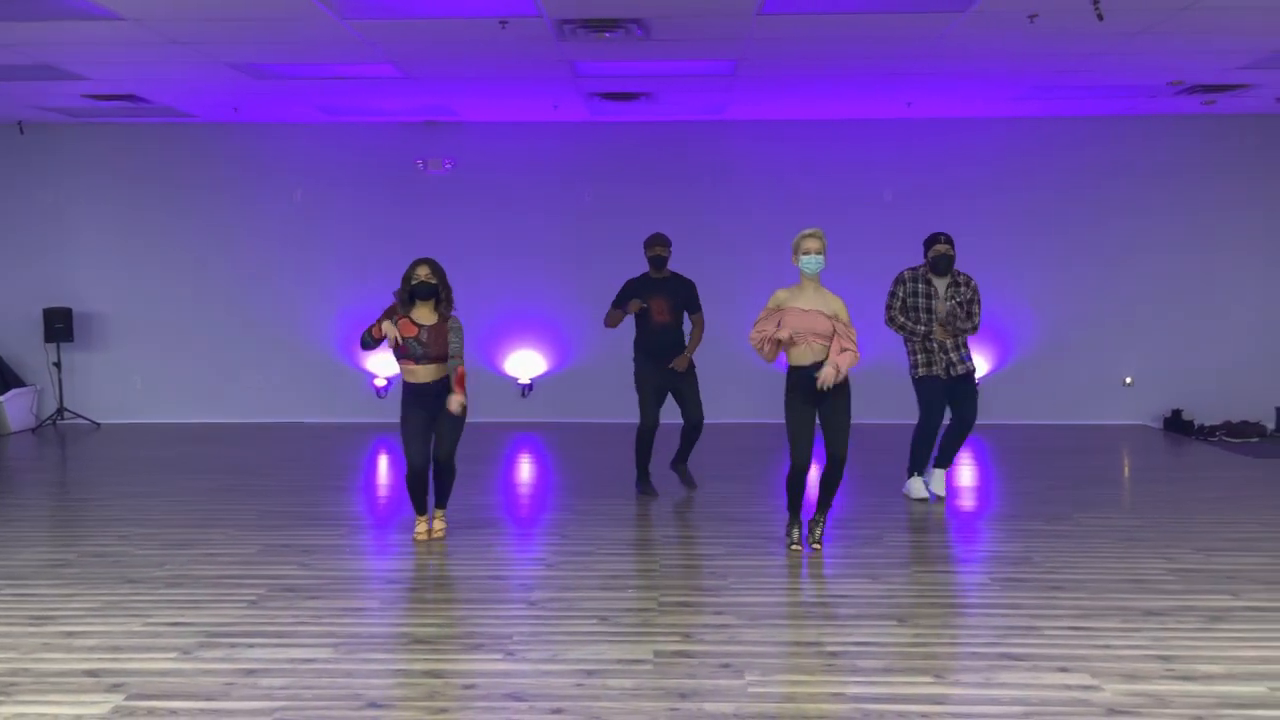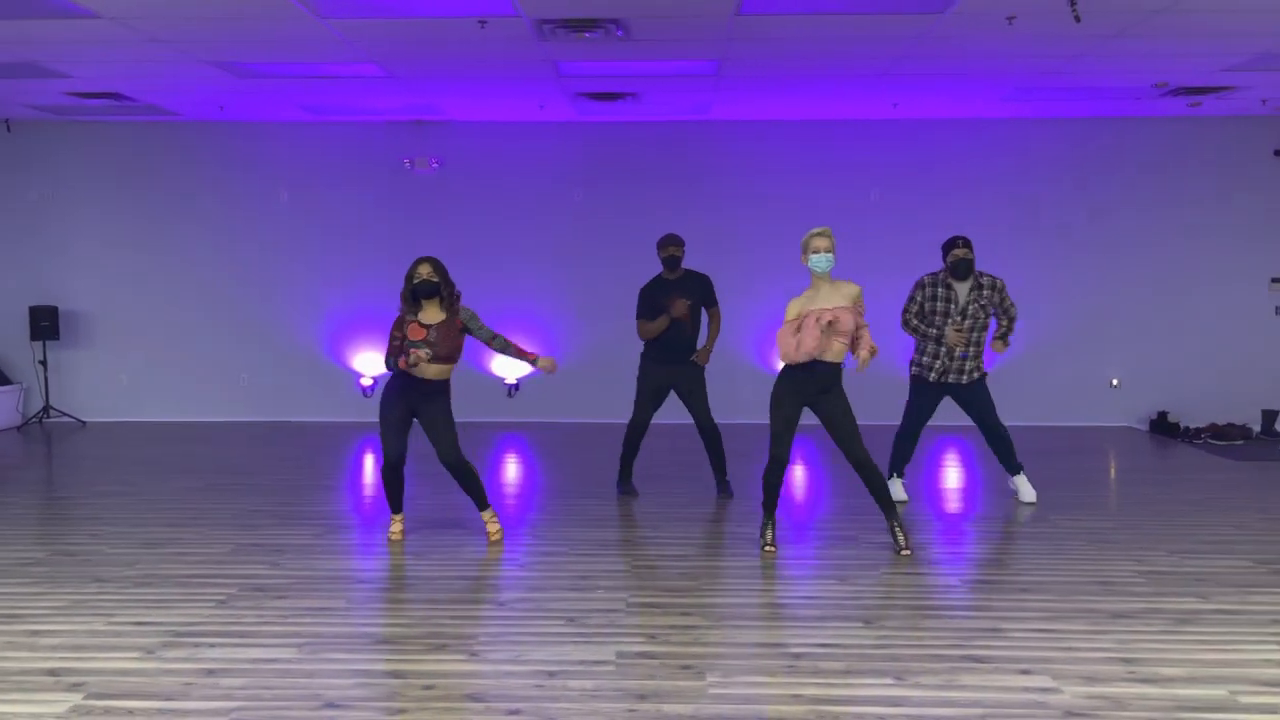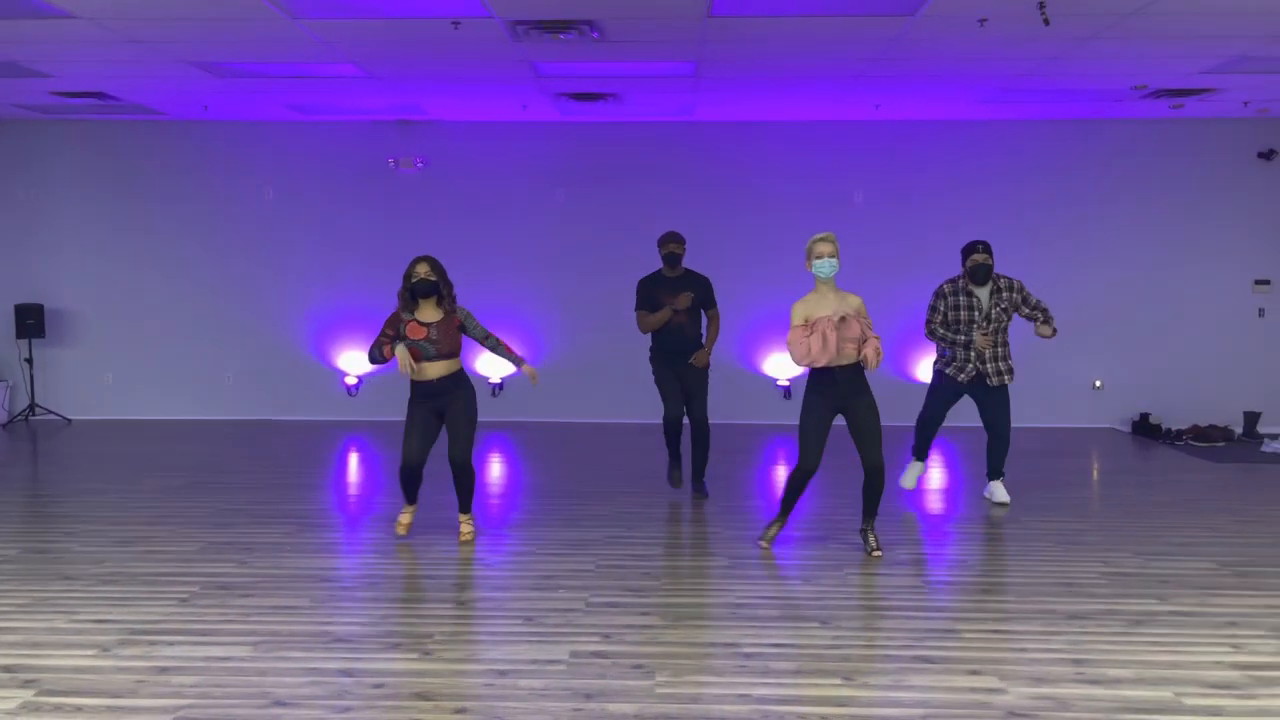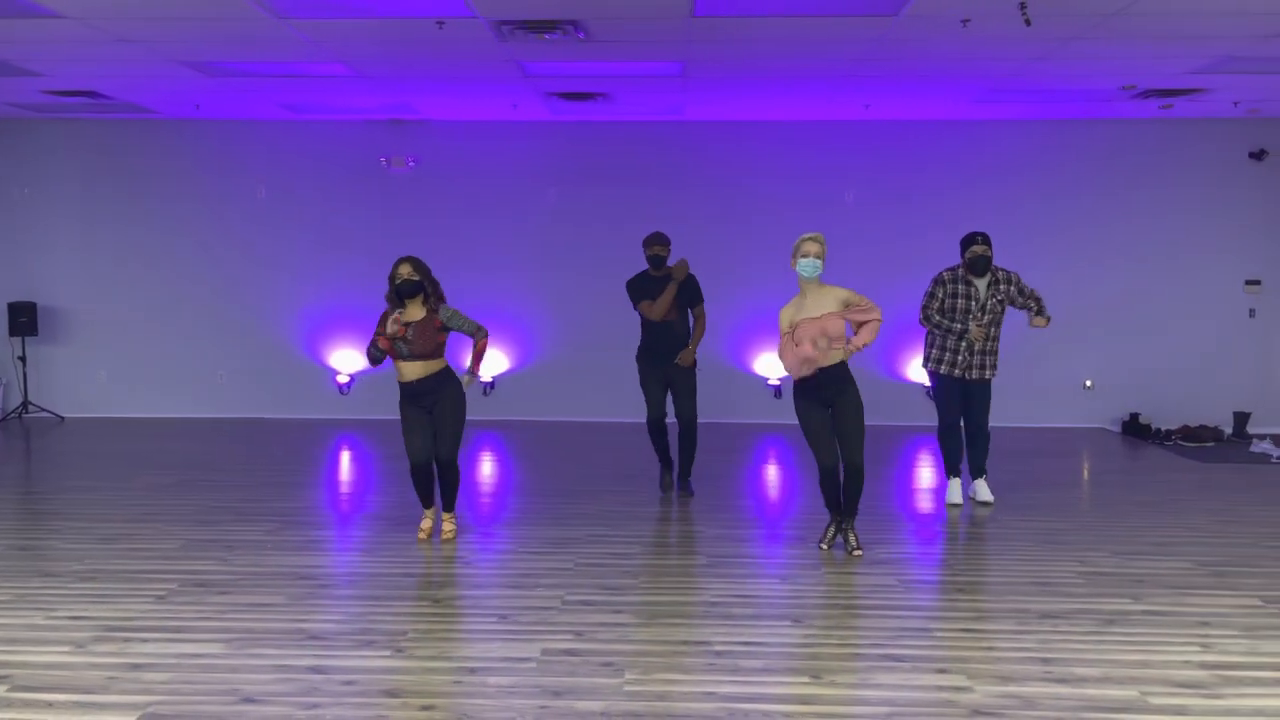
dt=0.3s
person 1, frame 1
left shoulder: (834, 303)
right shoulder: (780, 297)
left elbow: (849, 349)
right elbow: (757, 338)
left wrist: (835, 369)
right wrist: (775, 338)
left hip: (829, 385)
right hip: (797, 385)
left knee: (837, 456)
right knee: (801, 461)
left ankle: (819, 519)
right ankle: (793, 521)
person 1, frame 2
left shoulder: (852, 292)
right shoulder: (798, 304)
left elbow: (859, 329)
right elbow: (788, 352)
left wrist: (865, 349)
right wrist: (818, 327)
left hip: (829, 386)
right hip: (793, 382)
left knee: (860, 457)
right knee: (777, 458)
left ankle: (892, 520)
right ankle: (768, 521)
person 1, frame 3
left shoulder: (854, 302)
right shoulder: (802, 307)
left elbow: (868, 336)
right elbow: (803, 354)
left wrist: (872, 353)
right wrist: (830, 326)
left hip: (856, 387)
right hip: (821, 388)
left knee: (874, 463)
right knee: (807, 464)
left ankle: (868, 526)
right ankle: (781, 518)
person 1, frame 4
left shoulder: (840, 297)
right shoulder: (788, 312)
left elbow: (872, 317)
right elbow: (790, 363)
left wrist: (857, 343)
right wrist: (808, 348)
left hip: (842, 385)
right hip: (808, 392)
left knee: (854, 462)
right knee: (827, 463)
left ankle: (848, 525)
right ankle: (834, 519)
person 2, frame 1
left shoulder: (450, 323)
right shoulder: (397, 313)
left elbow: (456, 363)
right elbow: (366, 342)
left wrist: (457, 393)
right wrist: (383, 326)
left hip: (446, 396)
right hip: (414, 400)
left knee: (444, 460)
right knee: (418, 465)
left ankle: (439, 514)
right ankle: (422, 518)
person 2, frame 2
left shoulder: (459, 315)
right shoulder: (405, 320)
left elbow: (495, 341)
right elbow: (390, 362)
left wrist: (534, 359)
right wrist: (412, 357)
left hip: (436, 397)
right hip: (399, 393)
left knee: (451, 458)
right knee: (393, 459)
left ankle: (488, 514)
right ankle: (397, 517)
person 2, frame 3
left shoulder: (456, 314)
right shoulder: (400, 319)
left elbow: (488, 339)
right elbow: (374, 355)
left wrist: (520, 362)
right wrist: (394, 349)
left hip: (458, 393)
right hip: (422, 398)
left knee: (459, 458)
right knee: (411, 461)
left ankle: (466, 517)
right ankle: (408, 506)
person 2, frame 4
left shoulder: (440, 314)
right shoulder: (389, 316)
left elbow: (481, 333)
right elbow: (374, 358)
left wrist: (472, 371)
right wrist: (389, 332)
left hip: (445, 392)
right hip: (411, 399)
left knee: (446, 457)
right knee: (419, 459)
left ankle: (448, 516)
right ankle: (428, 512)
person 3, frame 1
left shoulder: (966, 284)
right shoulder: (906, 280)
left elbow: (973, 323)
right elbow: (892, 317)
left wrist: (948, 316)
right wrist: (929, 331)
left hip: (959, 362)
right hip: (925, 364)
left knee: (966, 416)
right knee: (930, 420)
left ankle: (937, 470)
right ankle: (913, 477)
person 3, frame 2
left shoulder: (992, 286)
right shoulder: (927, 284)
left elbow: (1007, 314)
right elbow: (908, 319)
left wrist: (1002, 339)
right wrist: (941, 335)
left hip: (970, 371)
right hip: (930, 368)
left knee: (991, 424)
right knee: (912, 423)
left ankle: (1016, 475)
right ankle: (895, 478)
person 3, frame 3
left shoulder: (1010, 288)
right shoulder: (947, 290)
left elbow: (1036, 309)
right elbow: (931, 328)
left wrist: (1046, 326)
right wrist: (969, 340)
left hip: (994, 372)
right hip: (952, 367)
left knee: (1000, 429)
right knee: (930, 415)
left ankle: (995, 480)
right ankle: (918, 460)
person 3, frame 4
left shoulder: (1008, 281)
right shoulder: (945, 279)
left elbow: (1032, 300)
right elbow: (927, 316)
left wrist: (1041, 317)
right wrist: (963, 330)
left hip: (981, 367)
right hip: (945, 363)
left knee: (978, 425)
right knee: (949, 421)
left ankle: (978, 480)
right ankle: (954, 479)
person 4, frame 1
left shoulder: (684, 285)
right shoulder: (633, 286)
left elbow: (698, 323)
right elbow: (608, 322)
left wrist: (687, 354)
right wrist: (625, 310)
left hip: (679, 362)
right hip: (647, 364)
left knee: (695, 419)
right knee: (649, 422)
left ankle: (680, 463)
right ankle: (642, 478)
person 4, frame 2
left shoulder: (699, 282)
right shoulder: (649, 291)
left elbow: (714, 315)
right elbow: (644, 334)
left wrist: (707, 348)
right wrist: (670, 314)
left hip: (688, 364)
right hip: (654, 366)
left knee: (705, 421)
right knee: (639, 421)
left ankle: (722, 478)
right ankle: (624, 477)
person 4, frame 3
left shoulder: (700, 282)
right shoulder: (647, 284)
left elbow: (713, 318)
right elbow: (644, 325)
left wrist: (707, 349)
right wrist: (673, 307)
left hip: (694, 361)
right hip: (663, 361)
left knee: (699, 419)
right knee: (673, 413)
left ankle: (698, 478)
right ankle: (674, 462)
person 4, frame 4
left shoulder: (688, 279)
right shoulder: (636, 284)
left elbow: (699, 316)
right elbow: (654, 314)
left wrist: (692, 348)
right wrist: (674, 281)
left hip: (680, 360)
right hip: (650, 361)
left knee: (687, 418)
right knee: (656, 416)
left ankle: (684, 477)
right ankle: (665, 466)
